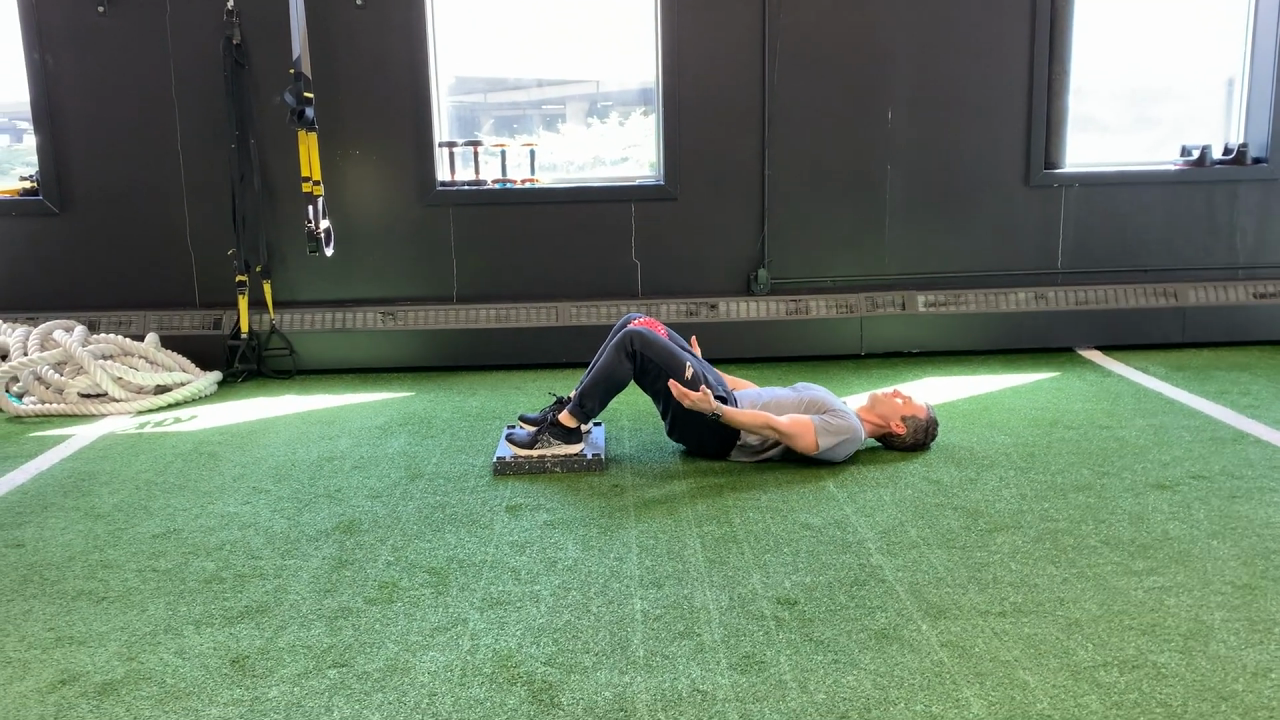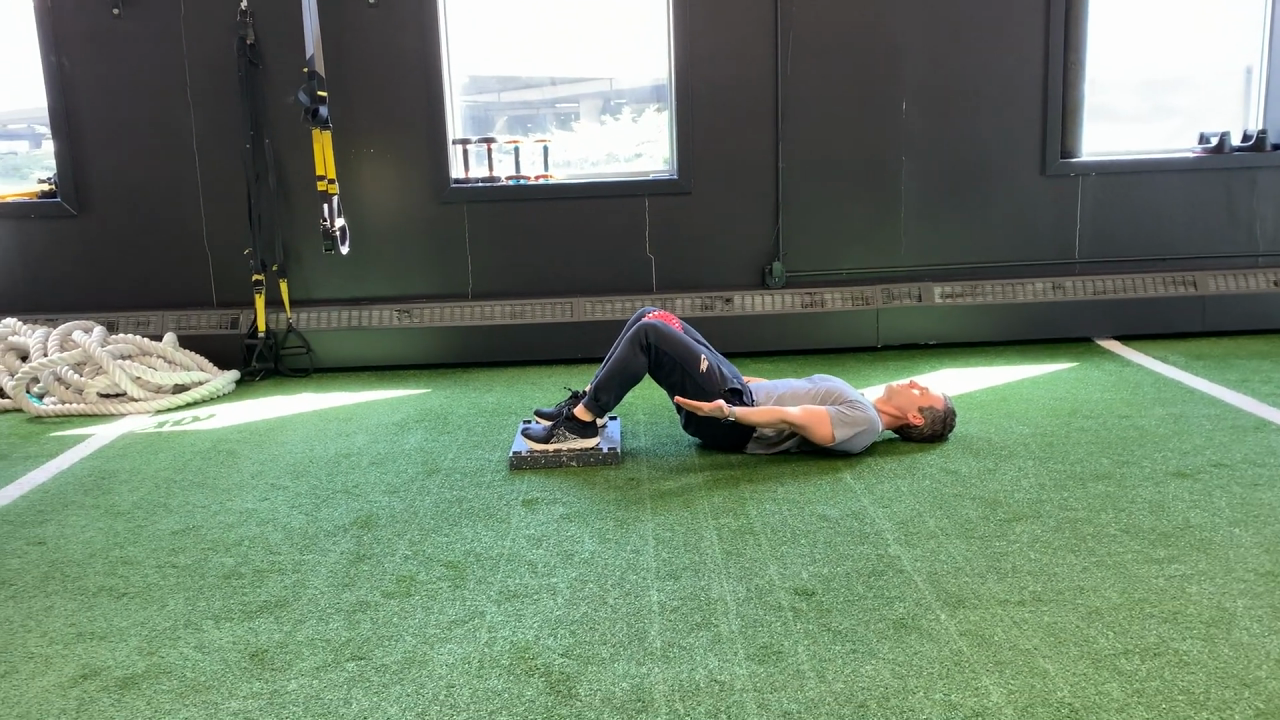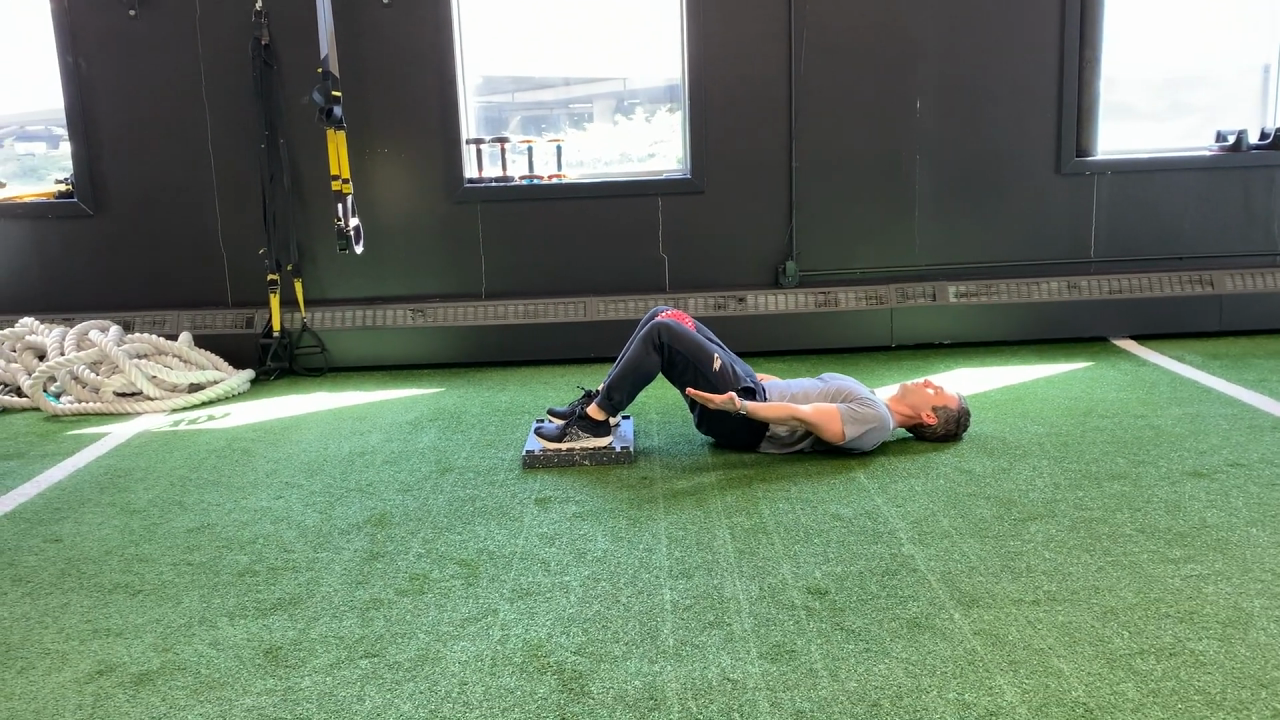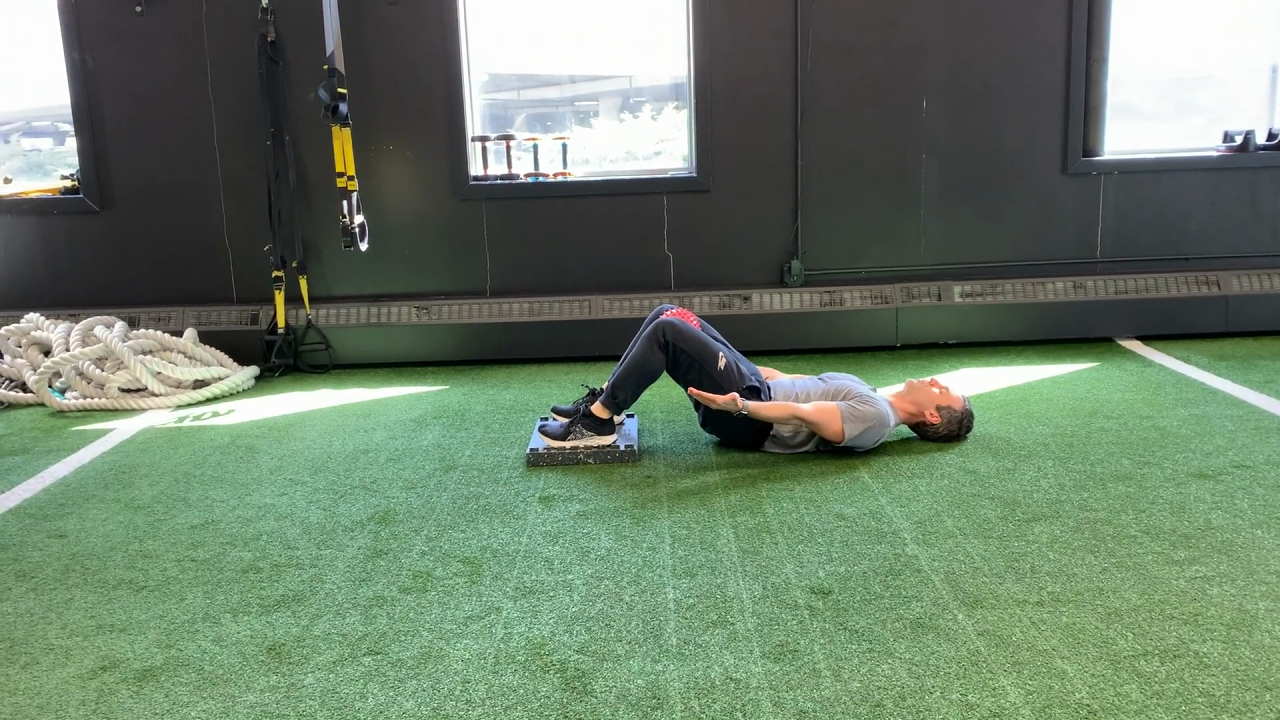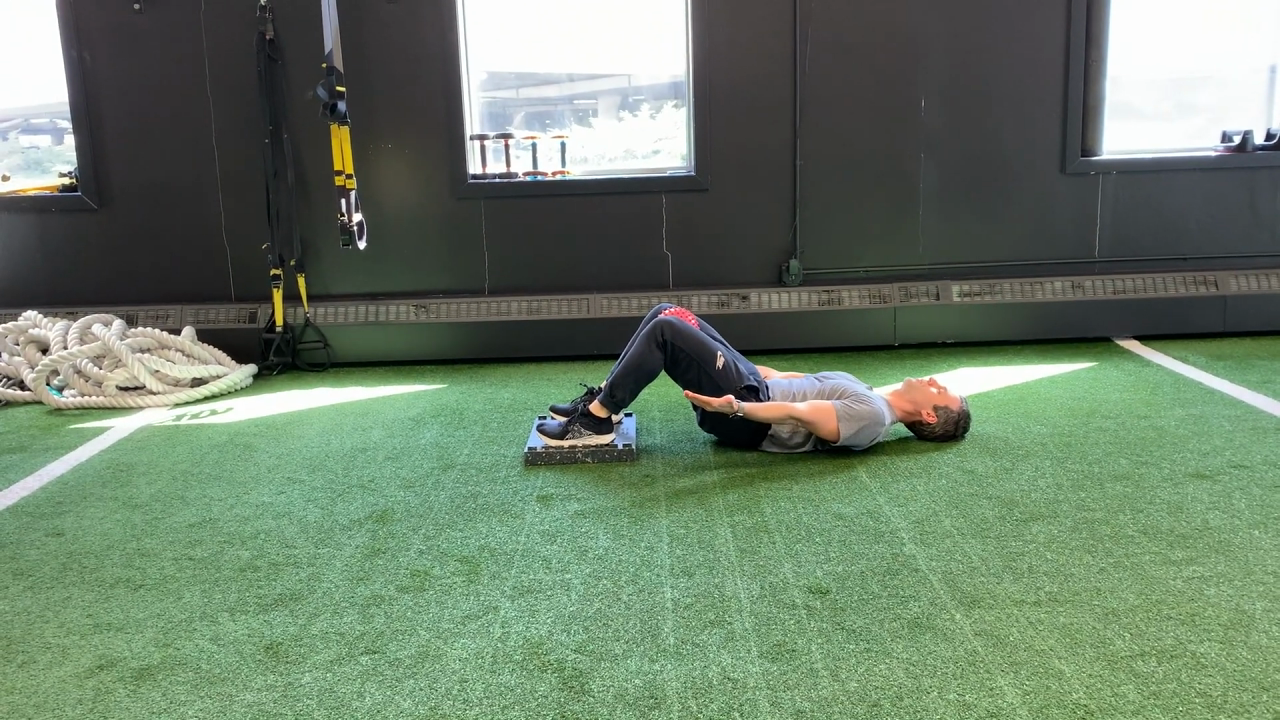
dt=0.4s
person 1, frame 1
left shoulder: (847, 432)
right shoulder: (839, 413)
left elbow: (775, 426)
left wrist: (713, 409)
right wrist: (704, 367)
left hip: (718, 431)
right hip: (725, 403)
left knee: (635, 340)
right knee: (638, 324)
left ankle: (565, 429)
right ankle: (571, 407)
person 1, frame 2
left shoulder: (863, 424)
right shoulder: (857, 405)
left elbow: (790, 419)
left wrist: (725, 412)
right wrist: (734, 383)
left hip: (735, 423)
right hip: (739, 392)
left knee: (649, 333)
right knee: (651, 318)
left ankle: (581, 423)
right ankle: (586, 401)
person 1, frame 3
left shoulder: (875, 421)
right shoulder: (868, 402)
left elbow: (802, 416)
left wrist: (738, 406)
right wrist: (748, 381)
left hip: (745, 422)
right hip: (752, 391)
left knee: (661, 333)
right knee: (664, 317)
left ankle: (593, 422)
right ankle: (599, 400)
person 1, frame 4
left shoulder: (875, 418)
right shoulder: (870, 397)
left elbow: (803, 414)
left wrist: (738, 406)
right wrist: (753, 374)
left hip: (749, 419)
right hip: (757, 387)
left knee: (667, 331)
right knee: (669, 315)
left ankle: (597, 420)
right ankle: (604, 398)
person 1, frame 5
left shoulder: (872, 418)
right shoulder: (866, 396)
left elbow: (799, 414)
left wrist: (734, 408)
right wrist: (754, 371)
left hip: (748, 419)
right hip: (755, 387)
left knee: (666, 330)
right knee: (668, 314)
left ankle: (596, 420)
right ankle: (602, 397)
